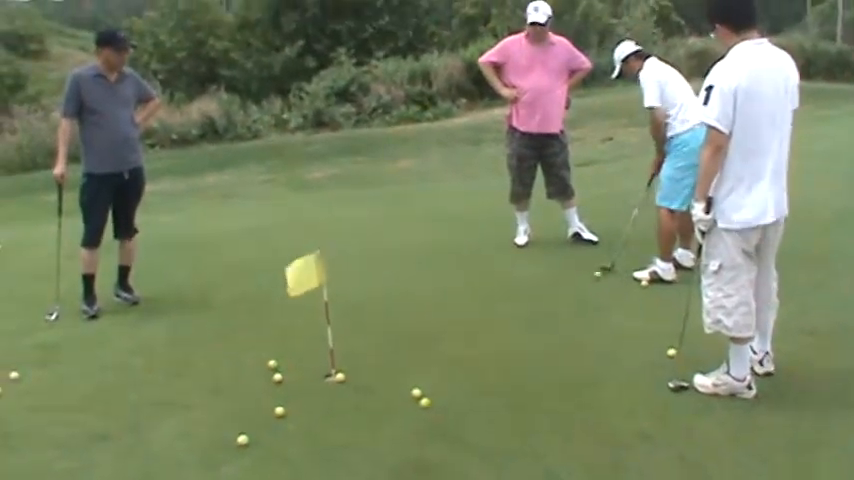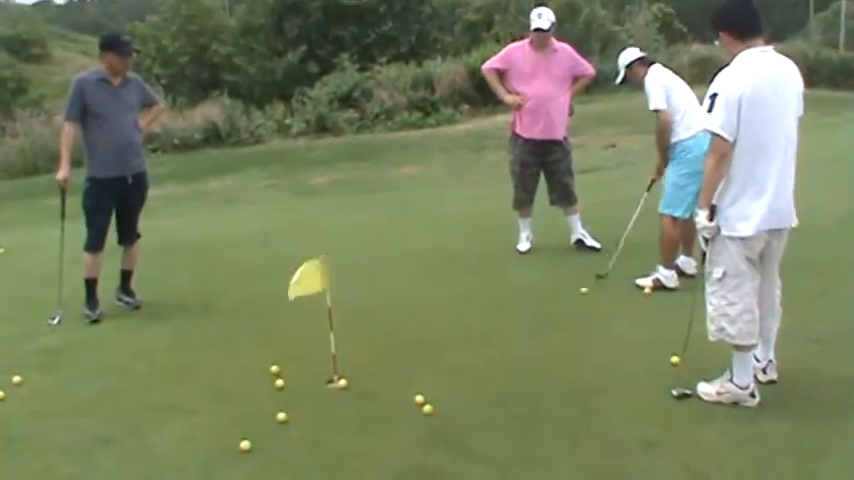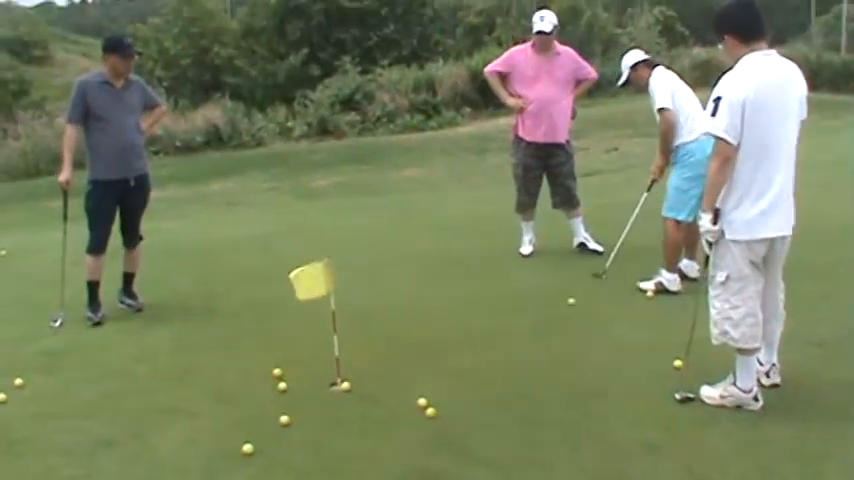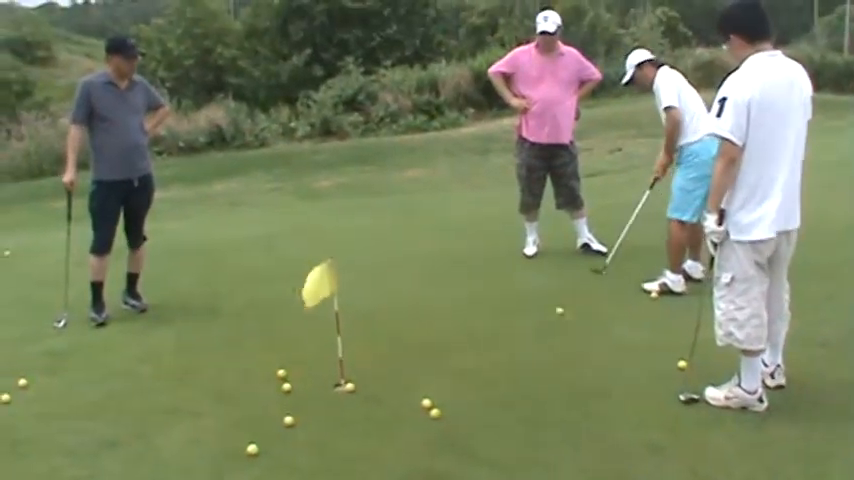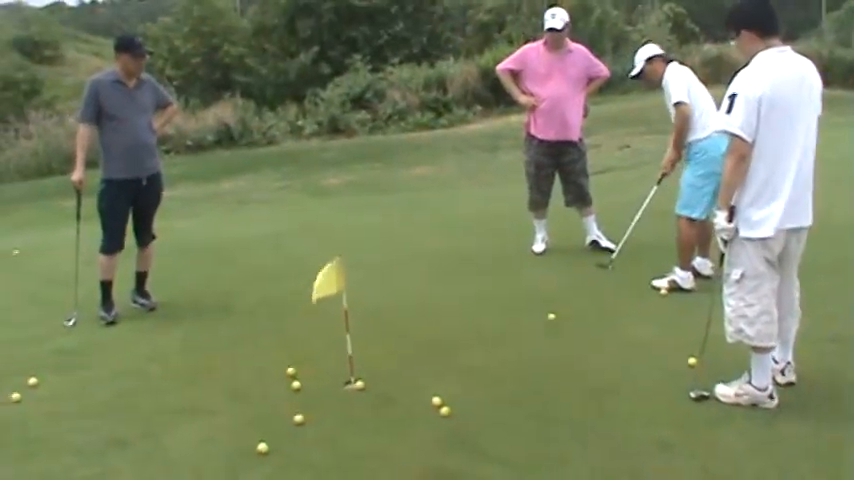
dt=0.1s
person 1, frame 1
left shoulder: (727, 72)
right shoulder: (785, 64)
left elbow: (716, 145)
right elbow: (783, 124)
left wrist: (700, 200)
left hip: (735, 201)
right hip: (773, 196)
left knee: (731, 288)
right knee: (764, 279)
left ankle: (738, 376)
right ankle: (761, 353)
person 1, frame 2
left shoulder: (731, 80)
right shoulder: (790, 72)
left elbow: (720, 152)
right elbow: (789, 132)
left wrist: (703, 207)
left hip: (739, 209)
right hip: (779, 205)
left knee: (735, 295)
right knee: (767, 286)
left ankle: (742, 383)
right ankle: (765, 361)
person 1, frame 3
left shoulder: (735, 84)
right shoulder: (794, 75)
left elbow: (724, 156)
right elbow: (792, 136)
left wrist: (707, 211)
left hip: (743, 213)
right hip: (781, 208)
left knee: (738, 299)
right knee: (770, 290)
left ankle: (745, 387)
right ankle: (768, 364)
person 1, frame 4
left shoulder: (740, 84)
right shoulder: (799, 75)
left elbow: (729, 157)
right elbow: (796, 137)
left wrist: (712, 212)
left hip: (749, 213)
right hip: (786, 208)
left knee: (743, 299)
right knee: (775, 290)
left ankle: (749, 388)
right ankle: (772, 365)
person 1, frame 5
left shoulder: (750, 80)
right shoulder: (809, 71)
left elbow: (739, 153)
right elbow: (805, 134)
left wrist: (723, 209)
left hip: (759, 210)
right hip: (797, 205)
left knee: (753, 296)
right knee: (786, 287)
left ankle: (760, 385)
right ankle: (783, 361)
person 2, frame 1
left shoulder: (131, 78)
right shoulder: (79, 79)
left elbow: (153, 100)
right elbow: (67, 120)
left wrist: (139, 120)
right wrist: (61, 161)
left hip: (131, 168)
right hip: (98, 171)
left knee: (127, 231)
right knee: (92, 235)
left ankle: (123, 284)
right ankle: (88, 295)
person 2, frame 2
left shoulder: (134, 83)
right shoulder: (83, 83)
left elbow: (157, 105)
right elbow: (70, 124)
left wrist: (142, 125)
right wrist: (64, 165)
left hip: (135, 172)
right hip: (101, 175)
left knee: (130, 235)
right knee: (95, 239)
left ankle: (125, 288)
right ankle: (91, 299)
person 2, frame 3
left shoulder: (137, 85)
right shoulder: (86, 86)
left elbow: (159, 107)
right elbow: (73, 127)
left wrist: (144, 127)
right wrist: (67, 167)
left hip: (137, 175)
right hip: (103, 178)
left knee: (133, 238)
right knee: (97, 242)
left ankle: (127, 290)
right ankle: (93, 301)
person 2, frame 4
left shoulder: (141, 86)
right shoulder: (90, 86)
left elbow: (163, 108)
right elbow: (77, 127)
left wrist: (148, 127)
right wrist: (71, 168)
left hip: (141, 175)
right hip: (107, 178)
left knee: (137, 238)
right knee: (101, 242)
left ankle: (131, 291)
right ankle: (97, 302)
person 2, frame 5
left shoulder: (149, 84)
right shoulder: (98, 85)
left elbow: (171, 106)
right elbow: (86, 126)
left wrist: (157, 126)
right wrist: (79, 167)
left hip: (149, 174)
right hip: (116, 178)
left knee: (145, 237)
right knee: (111, 241)
left ankle: (140, 290)
right ankle: (106, 300)
person 3, frame 1
left shoulder: (562, 46)
right shoulder: (511, 45)
left elbow: (585, 66)
right elbow: (485, 62)
left wrist: (566, 87)
right wrist: (502, 89)
left hip: (552, 127)
right hip: (521, 127)
left knee: (563, 181)
right knee: (520, 183)
left ankle: (575, 227)
right ankle: (523, 228)
person 3, frame 2
left shoulder: (566, 53)
right shoulder: (514, 51)
left elbow: (588, 73)
right elbow: (488, 68)
left wrist: (570, 93)
right wrist: (505, 95)
left hip: (556, 133)
right hip: (524, 134)
left knee: (565, 188)
right knee: (523, 189)
left ankle: (578, 233)
right ankle: (525, 234)
person 3, frame 3
left shoulder: (568, 56)
right shoulder: (517, 55)
left elbow: (591, 76)
right elbow: (490, 71)
left wrist: (572, 96)
right wrist: (507, 98)
left hip: (558, 136)
right hip: (527, 137)
left knee: (568, 191)
right knee: (526, 193)
left ankle: (580, 236)
right ankle: (527, 237)
person 3, frame 4
left shoulder: (572, 57)
right shoulder: (521, 55)
left elbow: (595, 77)
right elbow: (494, 72)
left wrist: (576, 97)
right wrist: (511, 99)
left hip: (562, 137)
right hip: (531, 137)
left knee: (571, 192)
right knee: (530, 193)
left ankle: (584, 237)
right ankle: (531, 238)
person 3, frame 5
left shoulder: (580, 54)
right shoulder: (529, 53)
left elbow: (603, 74)
right elbow: (502, 69)
left wrist: (584, 94)
right wrist: (519, 96)
left hip: (570, 134)
right hip: (539, 135)
left knee: (580, 189)
right knee: (538, 191)
left ankle: (593, 234)
right ankle: (540, 235)
person 4, frame 1
left shoulder: (648, 73)
right shoulder: (662, 69)
left elbow: (658, 117)
left wrist: (659, 153)
right wrist: (663, 151)
left hip: (686, 141)
right hip: (699, 136)
left knee: (667, 206)
right knee: (683, 201)
left ankle: (664, 267)
right ankle: (684, 254)
person 4, frame 2
left shoulder: (653, 78)
right shoulder: (664, 76)
left elbow: (664, 120)
left wrist: (661, 157)
right wrist: (662, 158)
left hip: (690, 148)
right hip: (700, 144)
left knee: (670, 213)
right knee: (684, 209)
left ankle: (667, 274)
right ankle: (686, 261)
person 4, frame 3
left shoulder: (658, 79)
right shoulder: (667, 78)
left elbow: (668, 120)
left wrist: (663, 157)
right wrist: (661, 159)
left hip: (693, 152)
right hip: (703, 148)
left knee: (673, 217)
right knee: (688, 212)
left ankle: (669, 277)
right ankle: (689, 265)
person 4, frame 4
left shoulder: (664, 79)
right shoulder: (670, 79)
left elbow: (674, 117)
left wrist: (667, 155)
right wrist: (663, 157)
left hip: (697, 152)
right hip: (705, 149)
left knee: (678, 217)
right knee: (691, 214)
left ankle: (673, 278)
right ankle: (693, 266)
person 4, frame 5
left shoulder: (674, 74)
right shoulder: (678, 75)
left elbow: (684, 113)
right elbow: (681, 121)
left wrist: (675, 151)
right wrist: (671, 153)
left hip: (705, 149)
right hip: (714, 146)
left knee: (687, 214)
right knee: (700, 210)
left ankle: (683, 275)
right ankle: (702, 263)
